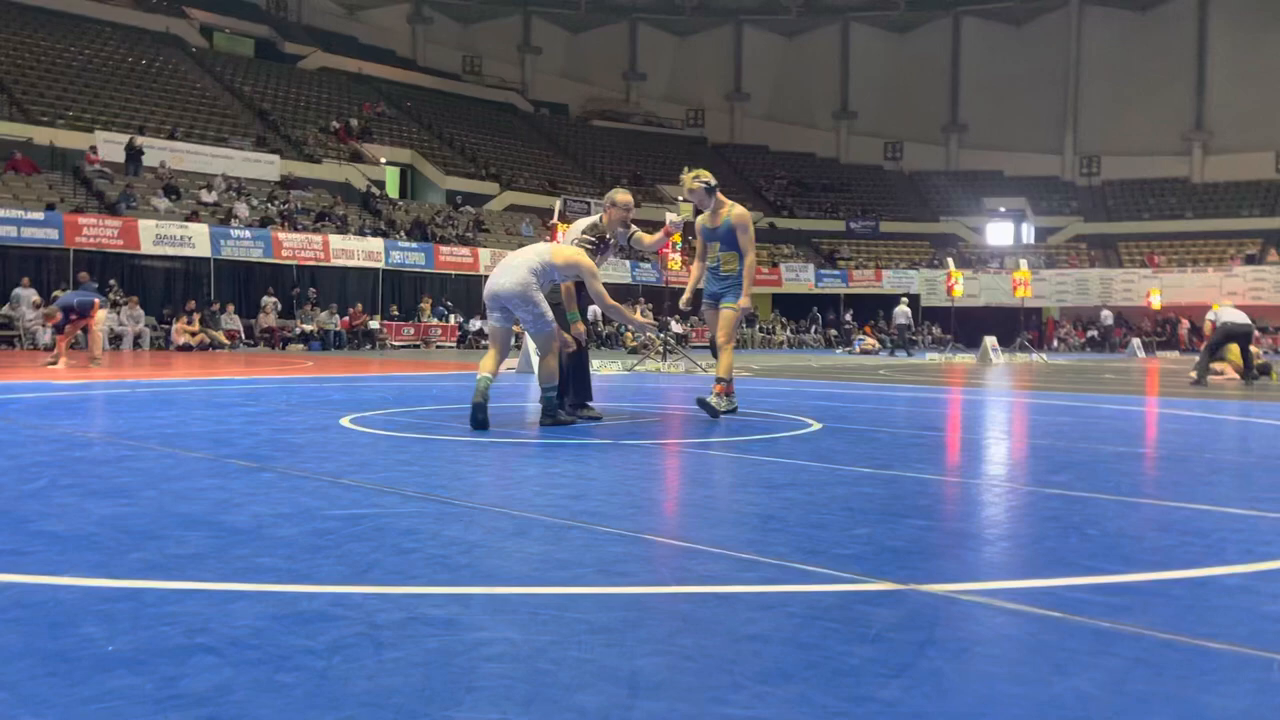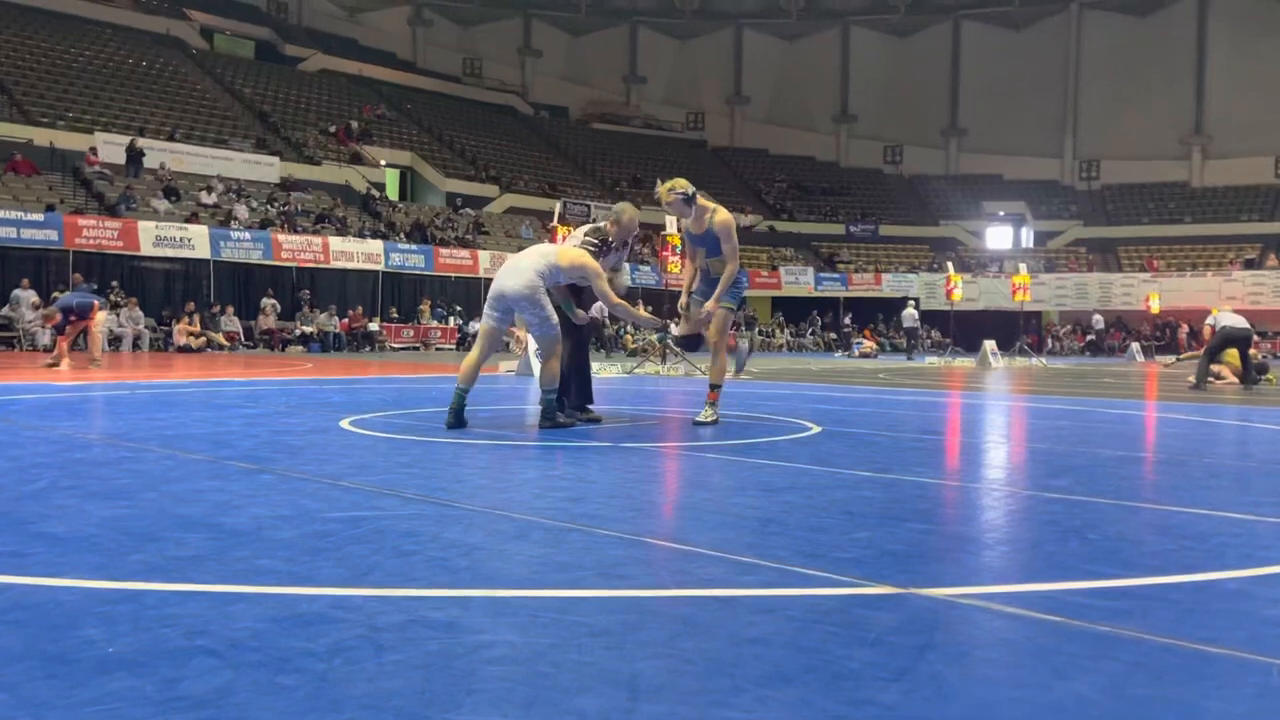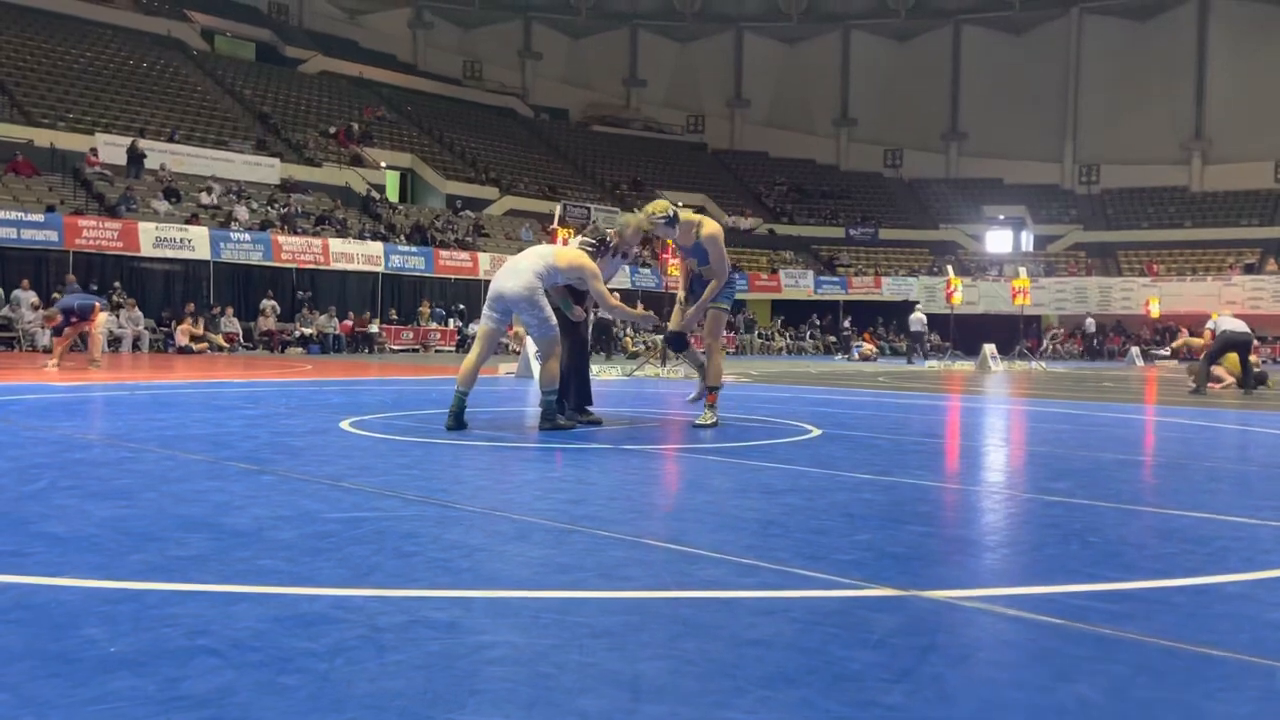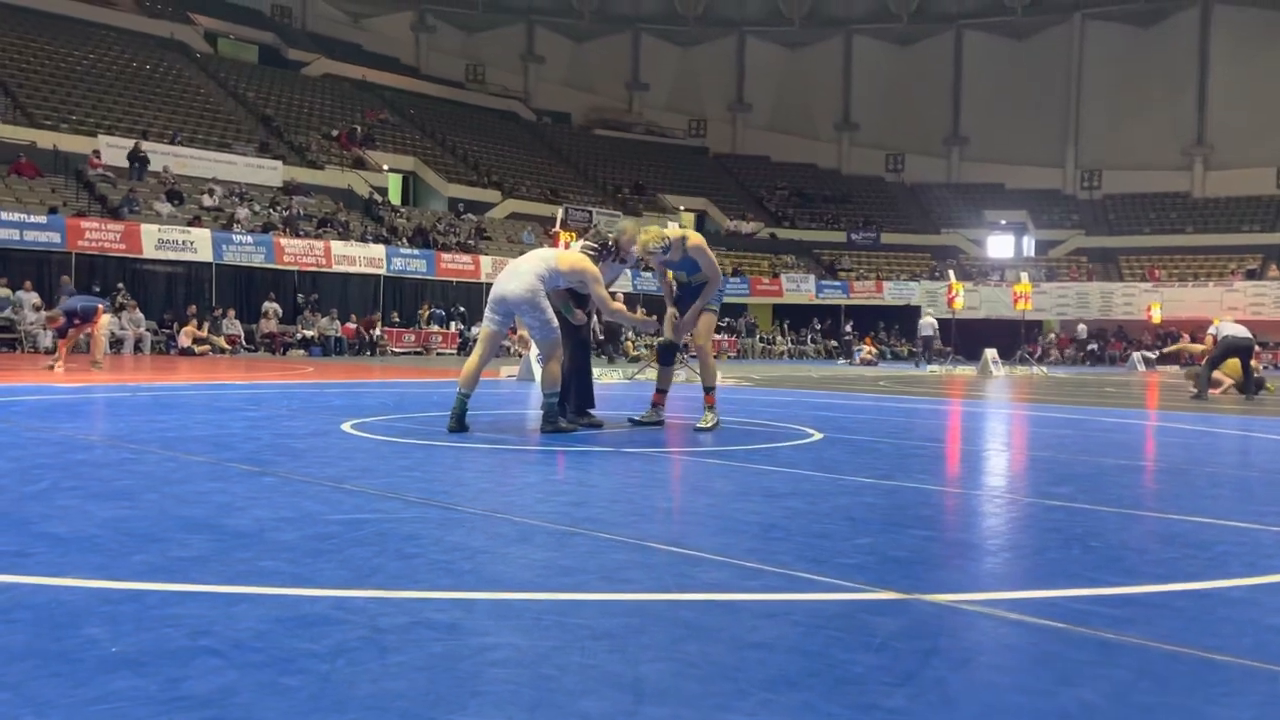
dt=0.3s
person 1, frame 1
left shoulder: (738, 214)
right shoulder: (701, 221)
left elbow: (750, 256)
left wrist: (746, 294)
right wrist: (689, 291)
left hip: (734, 285)
right hip: (711, 285)
left knee: (723, 341)
right knee: (717, 345)
left ankle: (717, 398)
right ankle: (730, 398)
person 1, frame 2
left shoulder: (722, 219)
right shoulder: (686, 223)
left elbow: (732, 264)
left wrist: (715, 300)
right wrist: (685, 293)
left hip: (727, 284)
right hip: (705, 282)
left knee: (716, 342)
right knee: (685, 339)
left ankle: (712, 406)
person 1, frame 3
left shoulder: (709, 232)
right shoulder: (675, 231)
left elbow: (722, 274)
left wrist: (699, 307)
right wrist: (681, 288)
left hip: (720, 285)
right hip: (695, 283)
left knee: (711, 344)
right knee: (674, 336)
left ankle: (711, 409)
right ankle: (705, 375)
person 1, frame 4
left shoulder: (693, 244)
right shoulder: (658, 249)
left elbow: (716, 278)
left wrist: (693, 312)
right wrist: (670, 306)
left hip: (707, 289)
right hip: (683, 290)
left knee: (701, 345)
right knee: (666, 348)
left ankle: (711, 411)
right ankle: (657, 410)
person 2, frame 1
left shoulder: (623, 230)
right shoulder: (582, 231)
left elbow: (650, 244)
right elbow: (566, 278)
left wrist: (667, 231)
right wrist: (574, 320)
left hip: (580, 283)
right hip: (558, 284)
left knee: (578, 341)
right knee: (576, 339)
left ankle: (558, 397)
right ankle: (576, 402)
person 2, frame 2
left shoulder: (623, 242)
right shoulder: (584, 238)
left elbow: (613, 277)
left wrist: (615, 282)
right wrist: (573, 312)
left hip: (581, 289)
left knee: (579, 342)
right knee: (575, 342)
left ankle: (557, 400)
right ankle: (576, 405)
person 2, frame 3
left shoulder: (626, 252)
right shoulder: (587, 244)
left wrist: (588, 300)
right wrist: (569, 307)
left hip: (581, 292)
right hip: (560, 290)
left knee: (577, 346)
right knee: (575, 345)
left ankle: (558, 401)
right ankle: (576, 406)
person 2, frame 4
left shoulder: (629, 257)
right shoulder: (586, 250)
left wrist: (590, 304)
right wrist: (570, 312)
left hip: (583, 296)
right hip: (561, 293)
left knee: (580, 348)
right knee: (577, 348)
left ankle: (559, 404)
right ankle: (577, 409)
person 3, frame 1
left shoulder: (558, 250)
right shoulder: (582, 261)
right elbow: (607, 305)
right wrist: (634, 321)
left hip: (495, 281)
right hip: (519, 284)
left knee: (497, 350)
right knee: (550, 349)
left ankle: (480, 394)
right ankle: (549, 412)
person 3, frame 2
left shoulder: (561, 252)
right shoulder: (589, 263)
right elbow: (614, 304)
right wrist: (640, 317)
left hip: (501, 280)
right hip: (525, 286)
left knee: (482, 348)
right knee: (552, 351)
left ankle: (455, 410)
right ankle: (549, 415)
person 3, frame 3
left shoulder: (558, 252)
right shoulder: (586, 263)
right elbow: (610, 306)
right wrist: (638, 316)
left hip: (500, 281)
right hip: (524, 288)
left knee: (480, 351)
right knee: (552, 352)
left ankle: (455, 413)
right ankle: (549, 416)
person 3, frame 4
left shoulder: (561, 256)
right shoulder: (588, 267)
right elbow: (611, 310)
right wrist: (639, 321)
left hip: (501, 284)
right hip: (525, 290)
left knee: (482, 353)
right knee: (553, 355)
left ankle: (457, 416)
right ankle: (550, 419)
